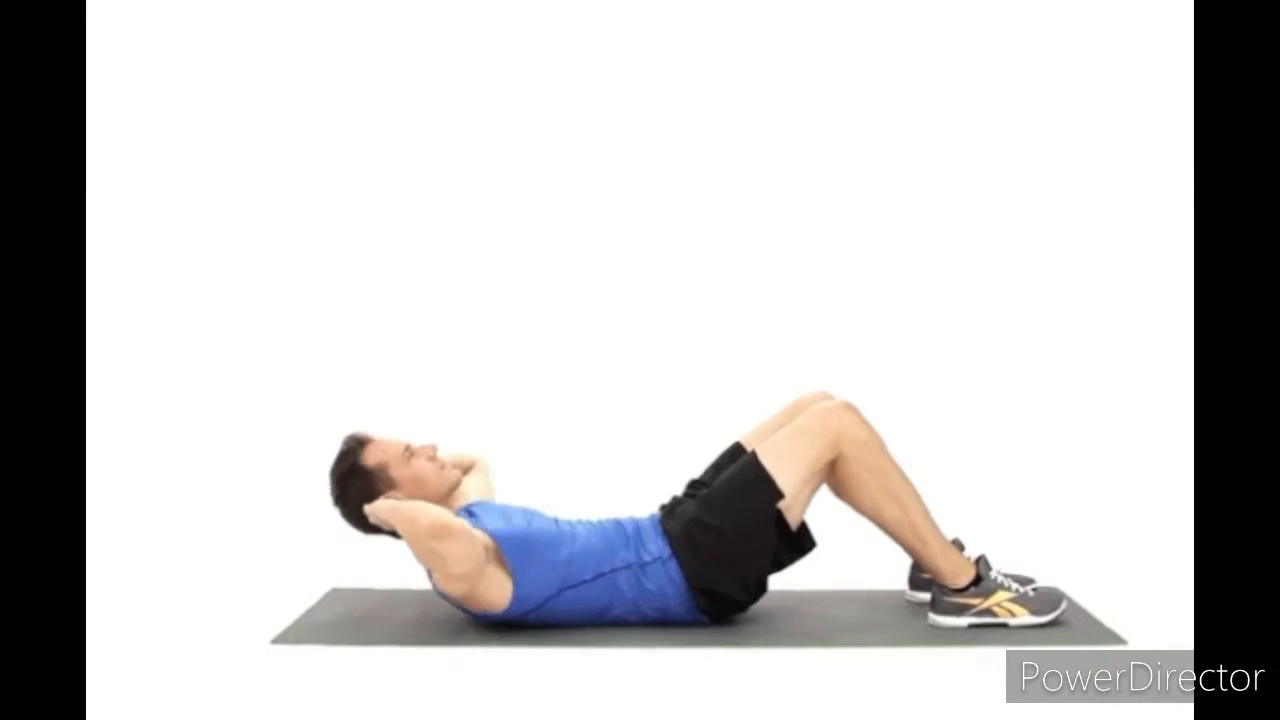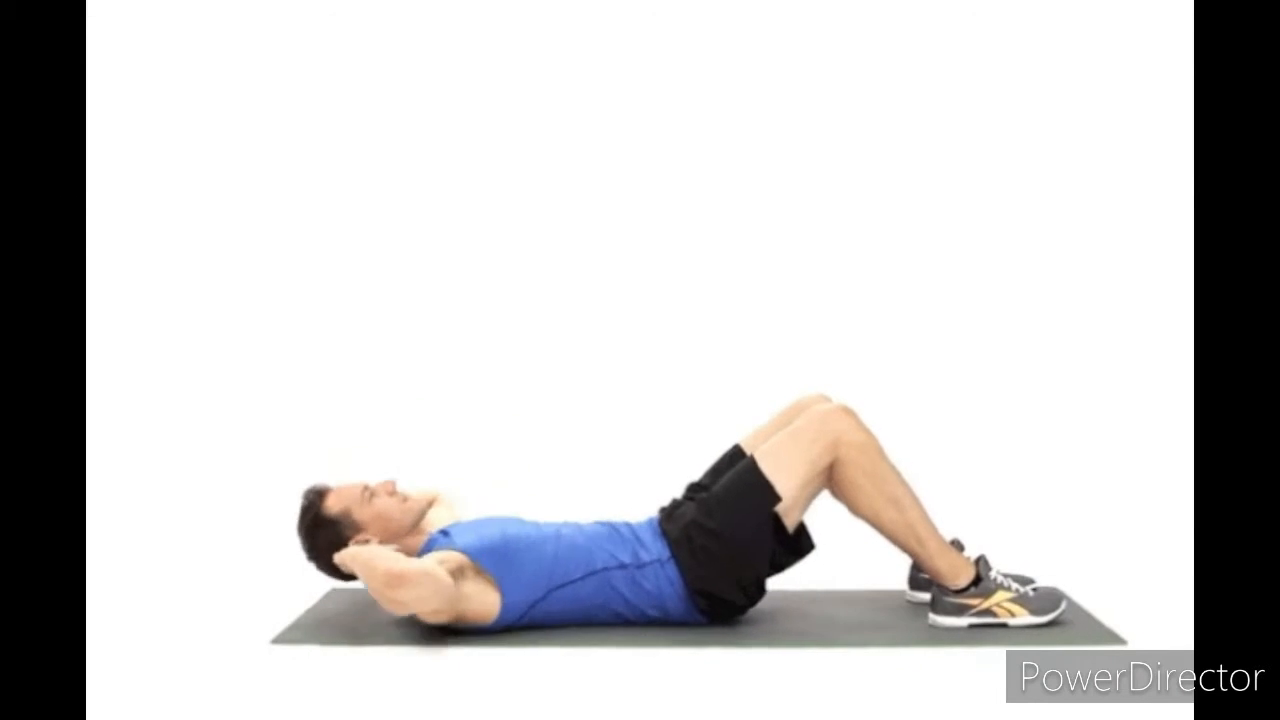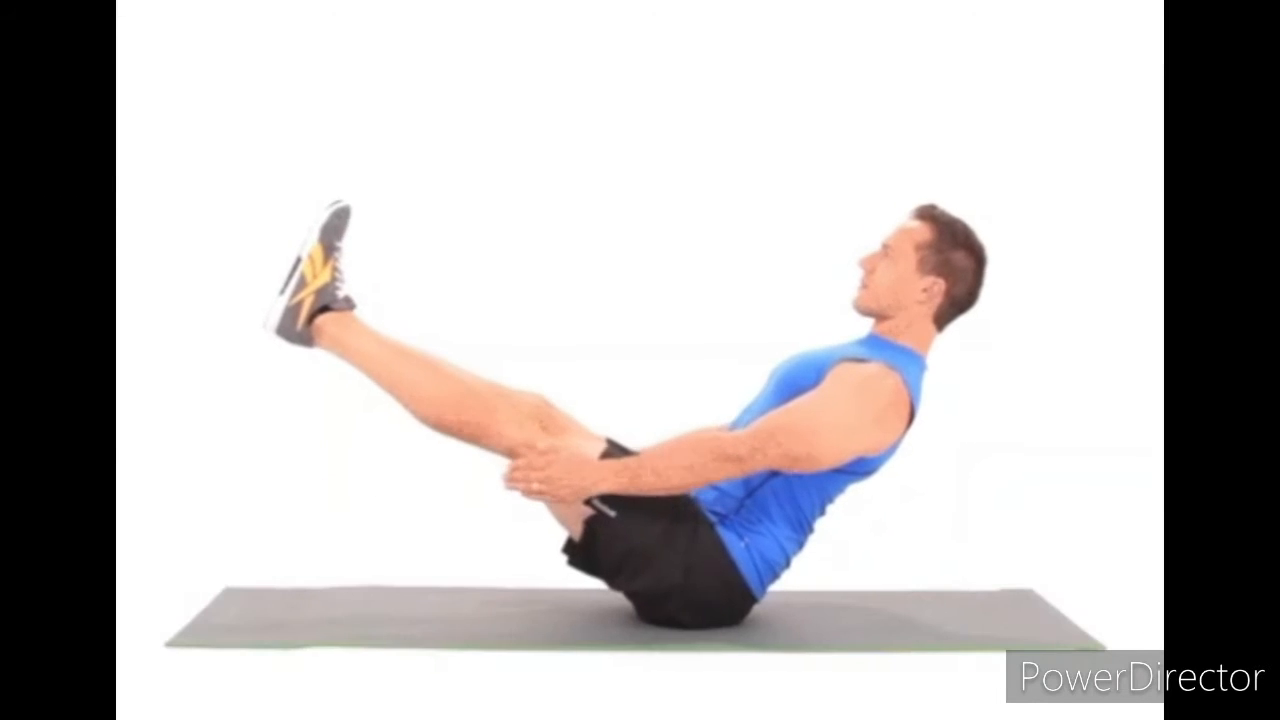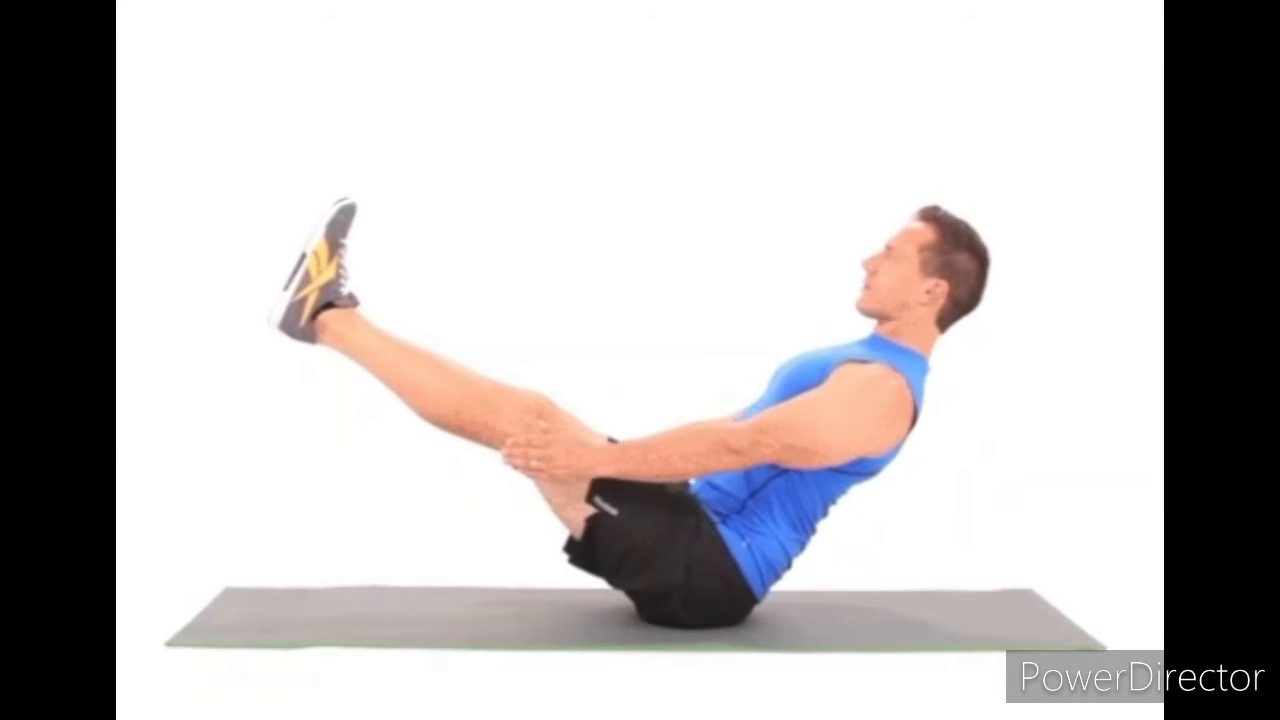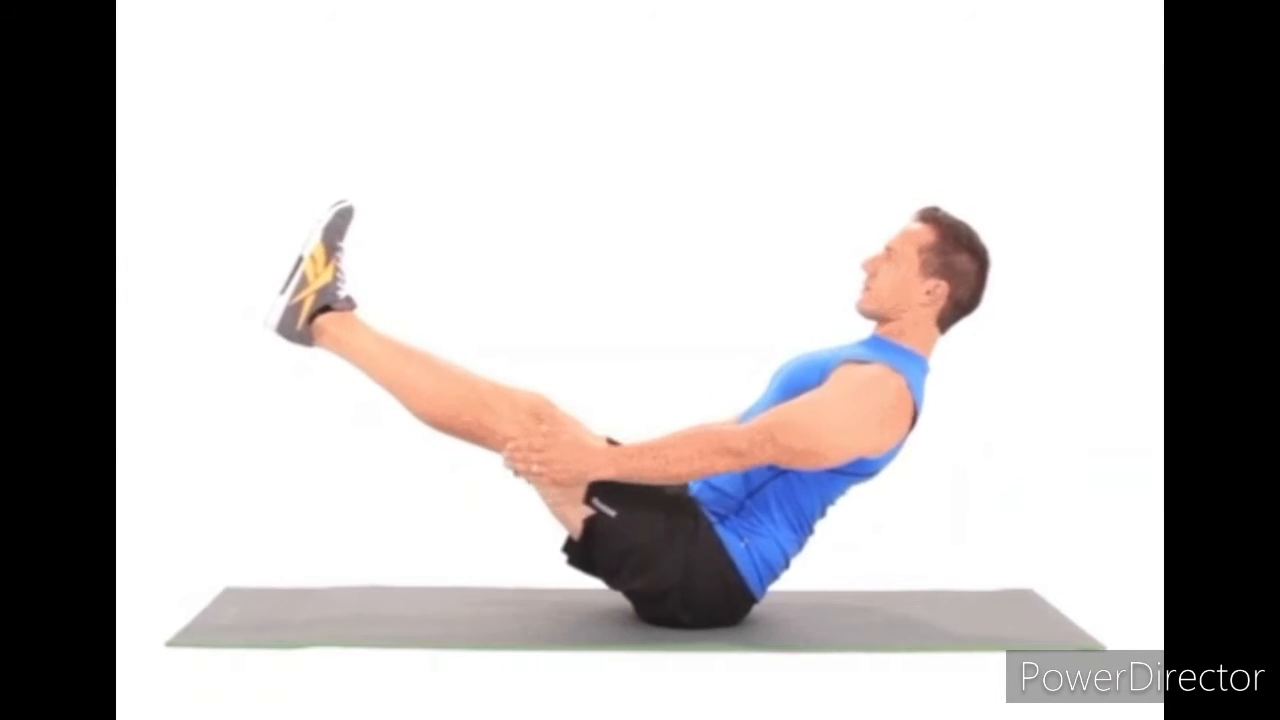
dt=1s
person 1, frame 1
left shoulder: (467, 521)
right shoulder: (461, 568)
left elbow: (474, 463)
right elbow: (438, 529)
left wrist: (428, 467)
right wrist: (391, 508)
left hip: (672, 537)
right hip: (695, 574)
left knee: (820, 407)
right knee: (835, 425)
left ankle: (939, 566)
right ankle: (966, 589)
person 1, frame 2
left shoulder: (447, 541)
right shoulder: (444, 580)
left elbow: (435, 502)
right elbow: (404, 586)
right wrist: (357, 556)
left hip: (673, 541)
right hip: (695, 572)
left knee: (819, 412)
right knee: (834, 428)
left ankle: (942, 567)
right ankle: (962, 586)
person 1, frame 3
left shoulder: (878, 387)
right shoulder: (861, 363)
left elbow: (739, 454)
left wrist: (596, 478)
right wrist: (602, 469)
left hip: (703, 570)
right hip: (703, 541)
left knee: (527, 427)
right knee: (531, 418)
left ankle: (325, 319)
right ankle: (330, 319)
person 1, frame 4
left shoulder: (880, 389)
right shoulder: (864, 364)
left elbow: (739, 446)
right elbow: (746, 433)
left wrist: (596, 458)
right wrist: (602, 454)
left hip: (704, 570)
right hip: (705, 540)
left knee: (525, 418)
right knee: (534, 418)
left ankle: (328, 318)
right ankle: (334, 318)
person 1, frame 5
left shoulder: (881, 390)
right shoulder: (864, 365)
left elbow: (739, 449)
right elbow: (745, 434)
left wrist: (596, 461)
right wrist: (608, 459)
left hip: (704, 571)
right hip: (704, 540)
left knee: (527, 421)
right knee: (531, 419)
left ankle: (326, 320)
right ankle: (330, 319)
